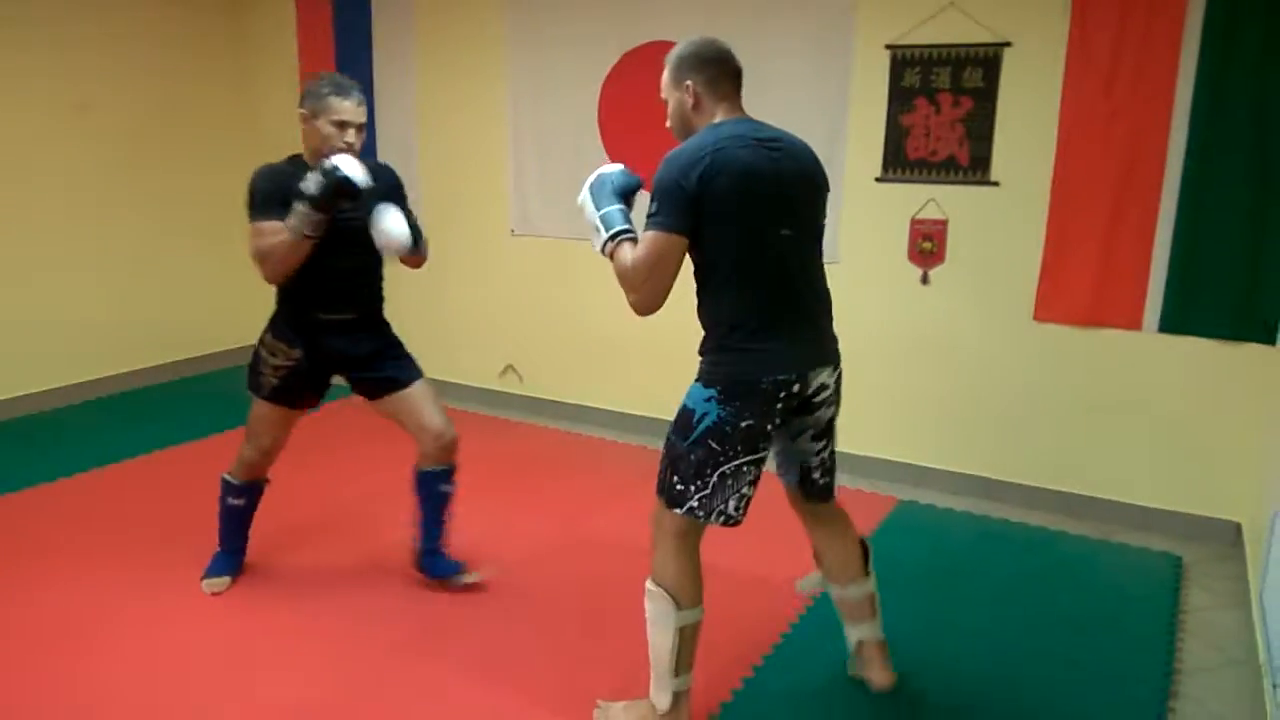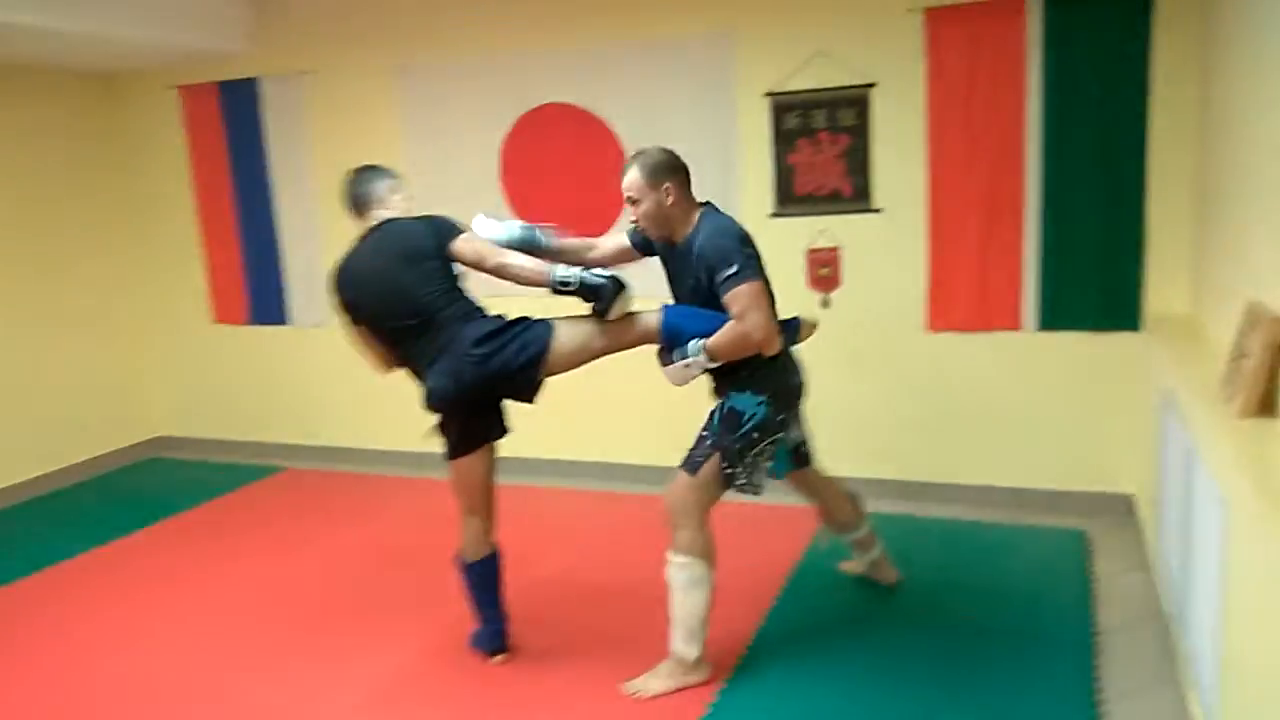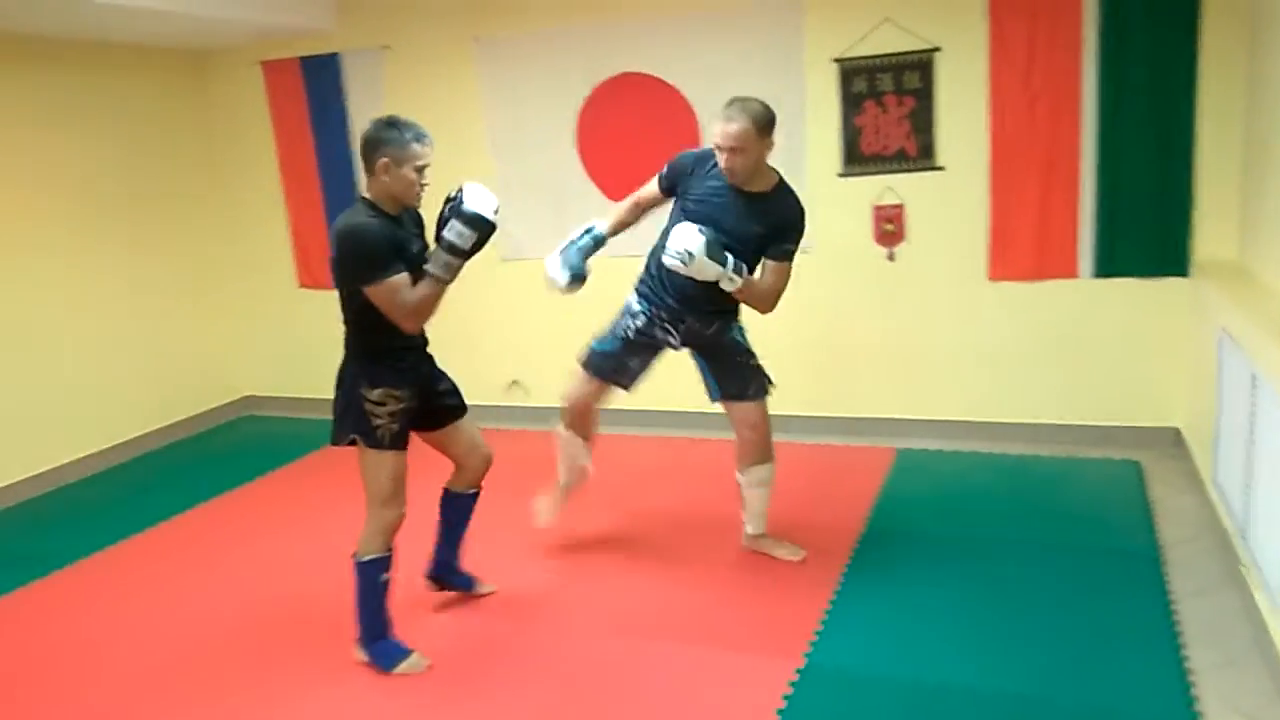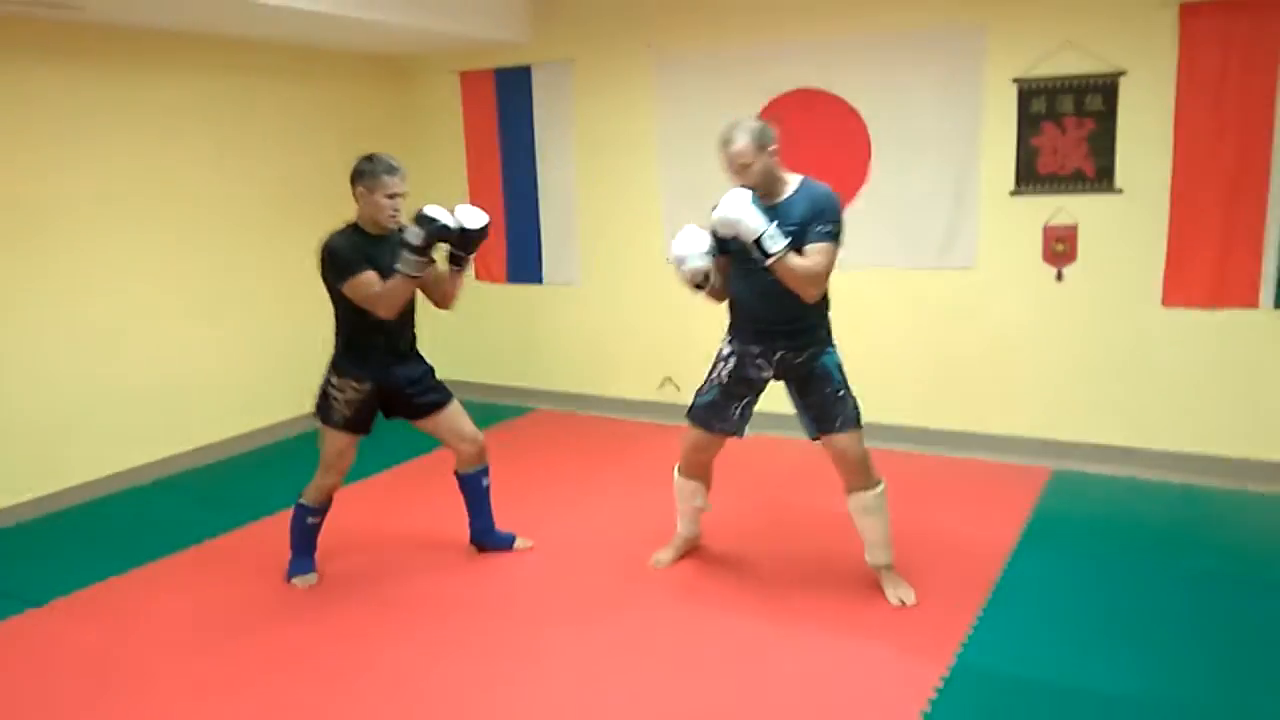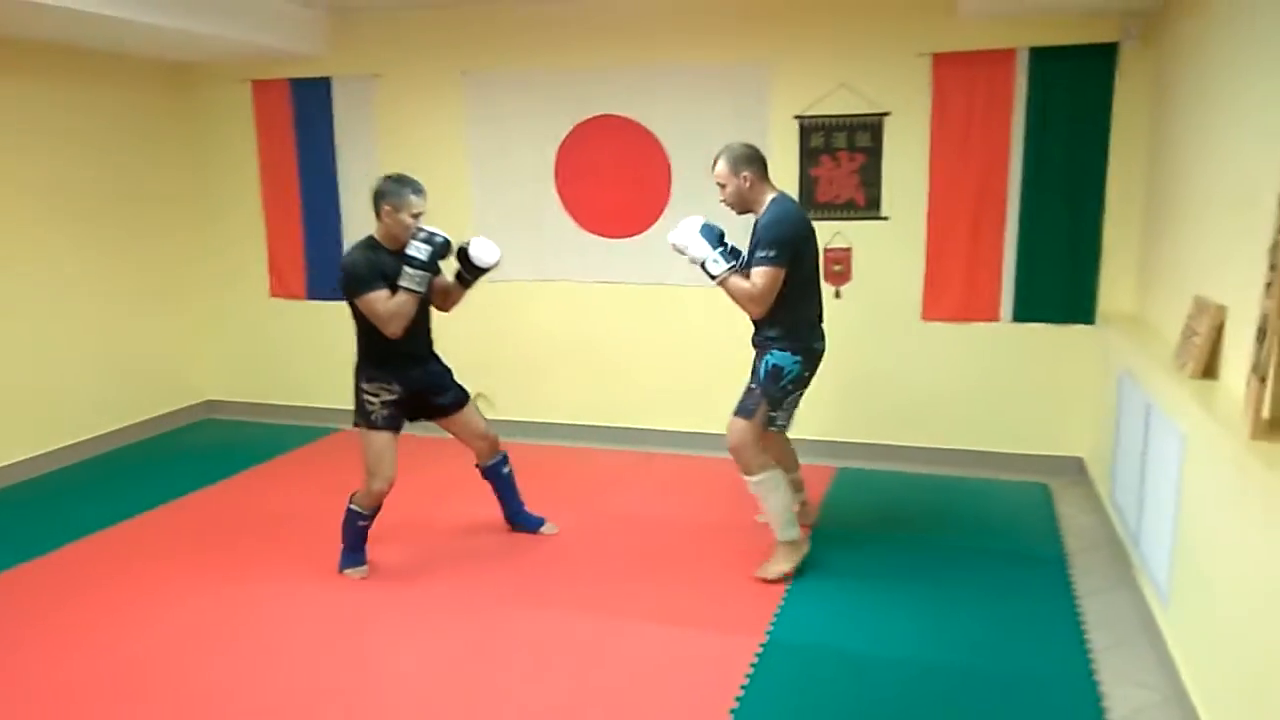
dt=1s
person 1, frame 1
left shoulder: (688, 165)
right shoulder: (801, 157)
left elbow: (644, 294)
left wrist: (609, 217)
left hip: (740, 377)
right hip: (815, 364)
left knee: (672, 531)
right knee: (818, 505)
right ankle: (871, 651)
person 1, frame 2
left shoulder: (717, 241)
right shoulder: (673, 231)
left elbow: (758, 327)
right elbow: (597, 252)
left wrist: (695, 350)
right wrist: (530, 240)
left hip: (761, 390)
right hip: (770, 383)
left knee: (683, 505)
right knee: (803, 474)
left ankle: (687, 659)
right ankle: (875, 561)
person 1, frame 3
left shoulder: (784, 211)
right shoulder: (694, 166)
left elbow: (766, 300)
right elbow: (638, 203)
left wrist: (724, 272)
right wrist: (588, 238)
left hip: (713, 321)
right hip: (652, 304)
left knee: (754, 425)
right knee: (579, 400)
left ankle: (756, 532)
right ankle: (565, 487)
person 1, frame 4
left shoulder: (817, 204)
right shoulder: (734, 209)
left elbow: (812, 286)
right elbow: (722, 292)
left wrist: (763, 234)
right wrist: (698, 273)
left hip: (808, 348)
right hip: (745, 347)
left knee: (852, 457)
right knee: (695, 449)
left ankle: (884, 565)
right ankle: (686, 536)
person 1, frame 5
left shoulder: (777, 222)
right shoulder: (777, 214)
left elbow: (757, 301)
left wrist: (709, 260)
right wrist: (726, 259)
left hip: (789, 348)
right hip: (789, 343)
left knee: (742, 438)
right knee: (766, 431)
left ankle: (789, 542)
right ankle: (798, 507)
person 2, frame 1
left shoulder: (380, 179)
right shoulder: (274, 181)
left elbow: (415, 258)
right elbow: (273, 268)
left wrist: (407, 239)
right wrist: (309, 203)
left hip: (367, 334)
right hip: (300, 336)
left knee: (438, 437)
right knee: (255, 456)
left ankle: (433, 556)
right ankle: (227, 555)
person 2, frame 2
left shoulder: (346, 278)
right shoulder: (424, 229)
left elbow: (388, 359)
right elbow: (497, 261)
right wrist: (579, 278)
left hip: (448, 385)
right hip: (491, 349)
left knee: (475, 517)
right knee: (632, 323)
left ankle: (492, 633)
person 2, frame 3
left shoulder: (405, 216)
right shoulder: (361, 232)
left elbow: (419, 286)
right elbow: (411, 313)
left wrist: (452, 247)
right wrist: (453, 254)
left hip: (415, 367)
right hip: (374, 383)
left knee: (475, 459)
right knee: (386, 513)
left ankle: (445, 567)
right ankle: (374, 640)
person 2, frame 4
left shoulder: (403, 234)
right shoulder: (341, 248)
left elbow: (443, 298)
right elbow: (386, 306)
left wrist: (461, 252)
right wrist: (414, 252)
left hip: (407, 366)
right hip: (356, 375)
left knee: (472, 444)
right knee: (329, 477)
left ankle: (485, 533)
right ankle: (301, 556)
person 2, frame 5
left shoulder: (422, 248)
right shoulder: (359, 263)
left elbow: (446, 303)
right elbow: (392, 325)
left wrist: (466, 274)
right wrist: (417, 269)
left hip: (426, 368)
right hip: (382, 380)
left knee: (487, 441)
right knee: (378, 484)
left ankle: (517, 515)
right ankle: (352, 551)
